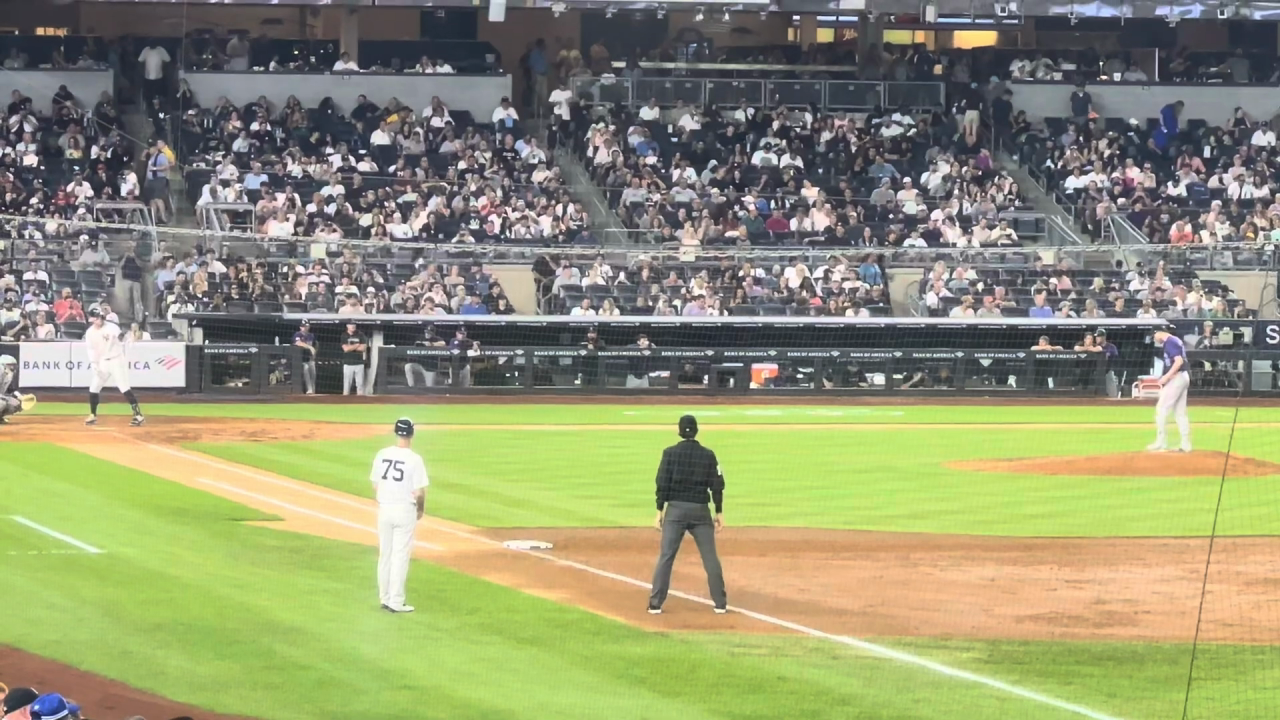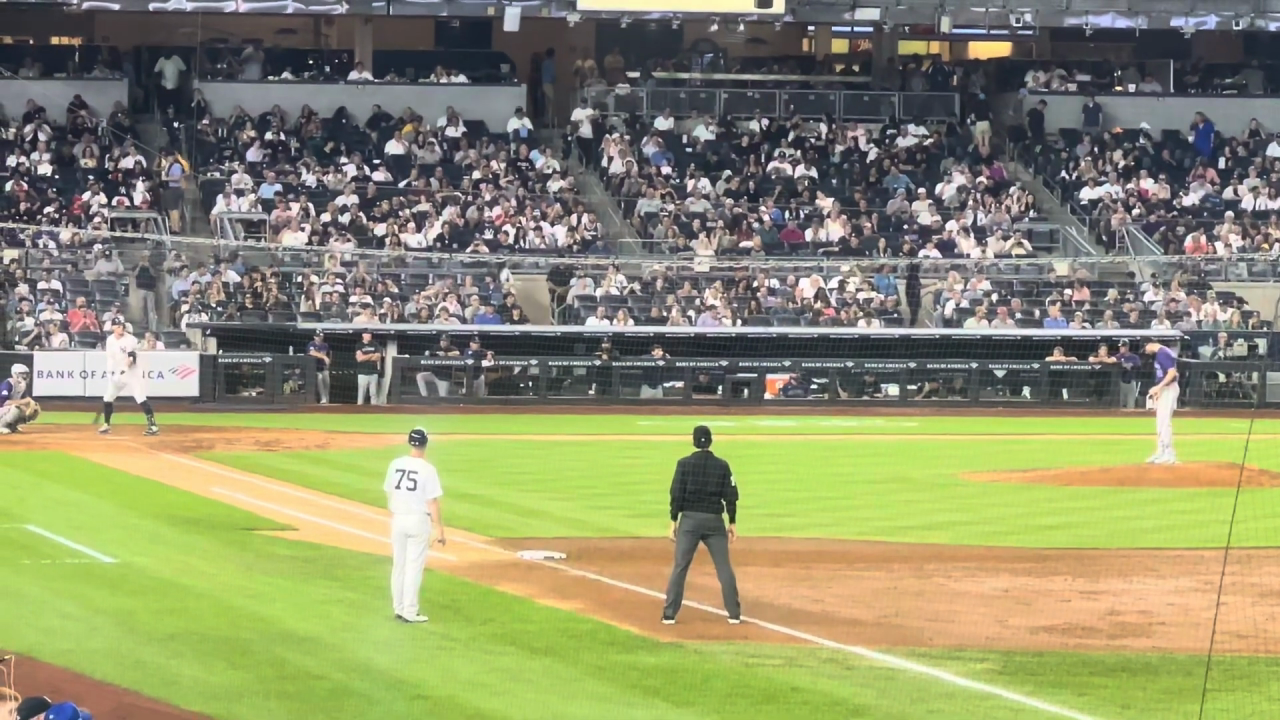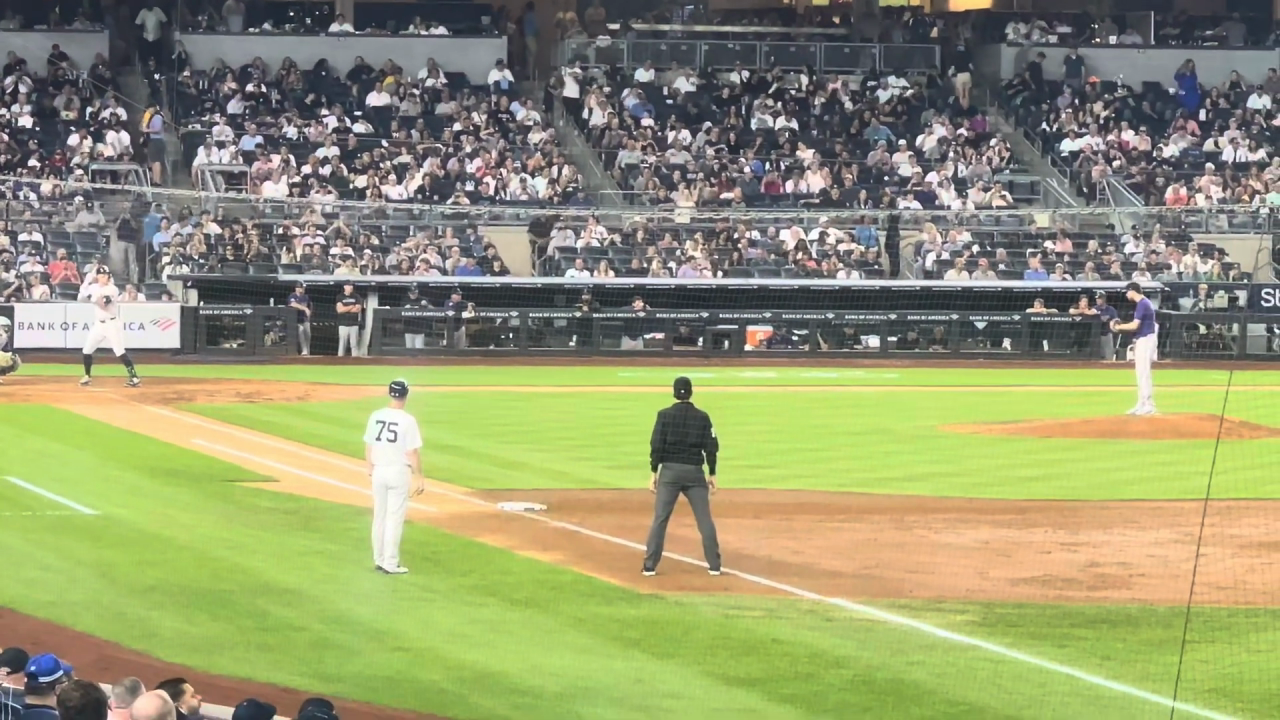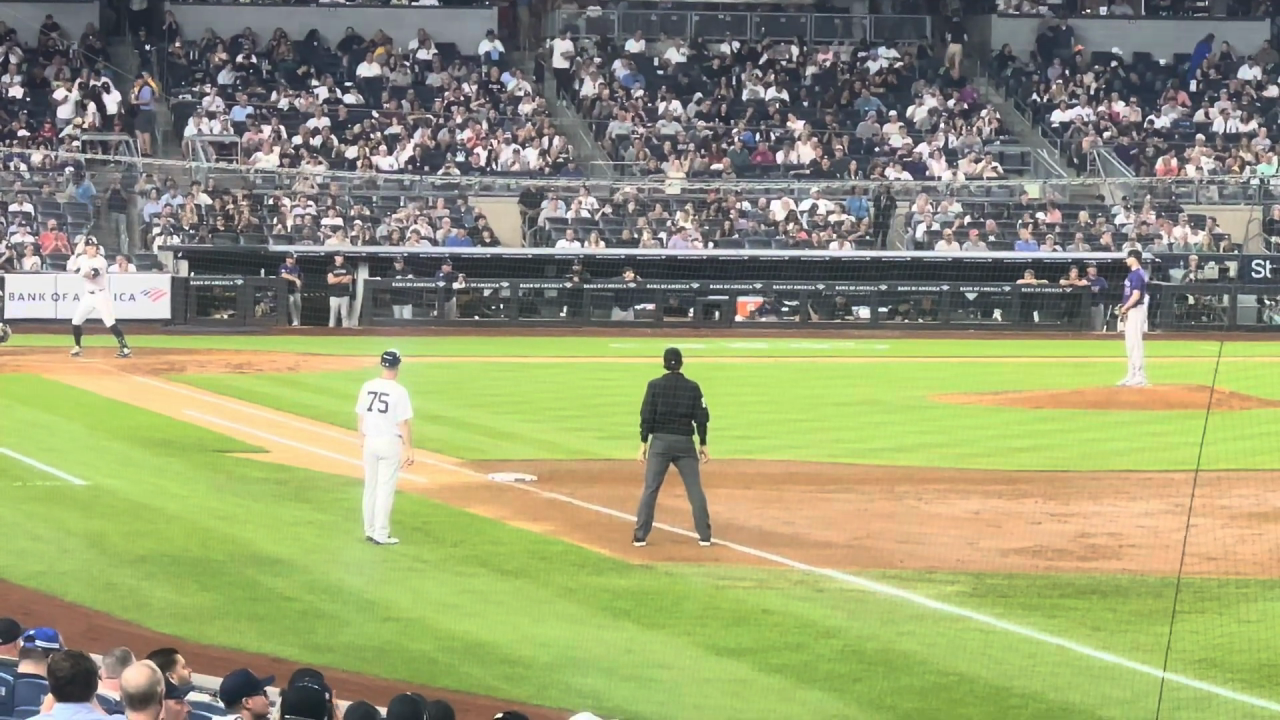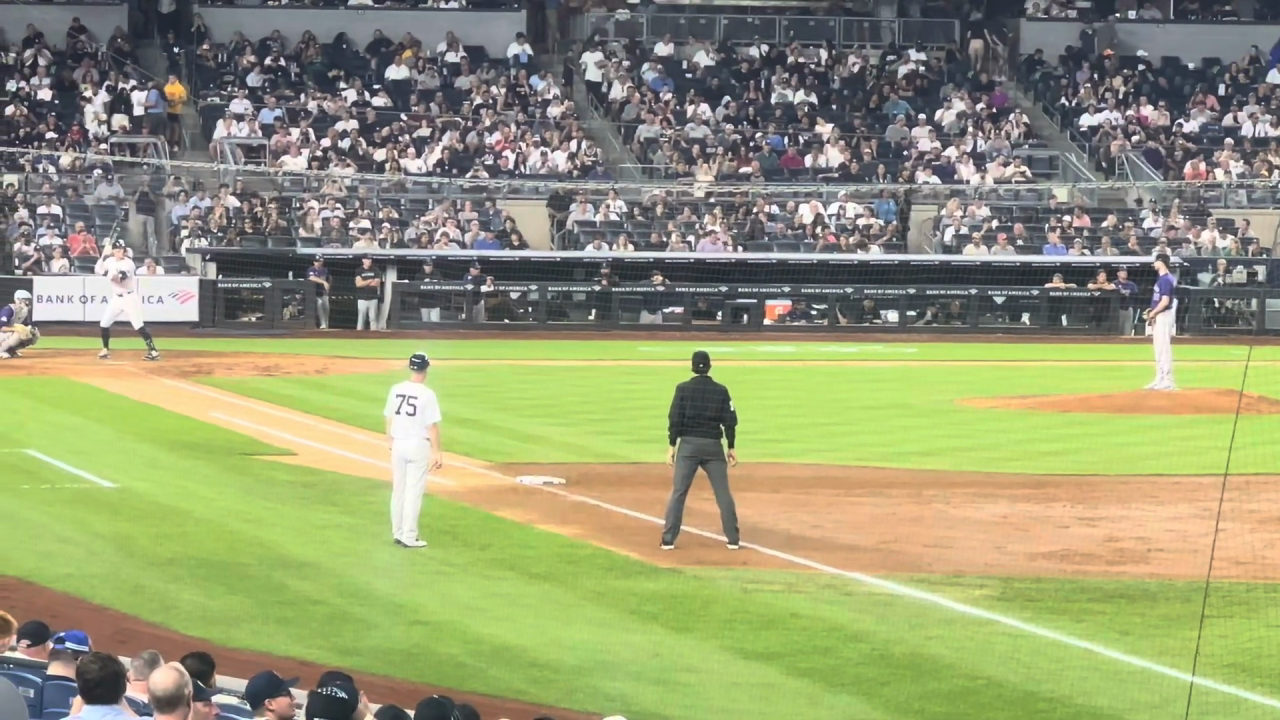
dt=1s
person 1, frame 1
left shoulder: (670, 453)
right shoulder: (708, 455)
left elbow: (662, 484)
right elbow: (717, 486)
left wrist: (660, 511)
right wrist: (718, 512)
left hip: (675, 509)
right hip: (700, 510)
left knee: (666, 557)
right knee: (710, 557)
left ankle: (655, 604)
right ankle: (720, 603)
person 1, frame 2
left shoulder: (684, 464)
right shoulder: (722, 465)
left elbow: (676, 495)
right elbow: (731, 496)
left wrist: (673, 521)
right wrist: (732, 523)
left hip: (689, 519)
right hip: (714, 520)
left knee: (679, 567)
right knee: (724, 568)
left ankle: (669, 614)
right ankle: (734, 614)
person 1, frame 3
left shoulder: (665, 415)
right shoulder: (702, 417)
left elbow: (657, 446)
right elbow: (711, 448)
left wrist: (654, 472)
right wrist: (712, 474)
left hip: (670, 470)
right hip: (694, 472)
left knee: (660, 518)
right knee: (705, 519)
left ankle: (649, 566)
right ankle: (714, 565)
person 1, frame 4
left shoulder: (655, 385)
right shoulder: (692, 387)
left elbow: (646, 416)
right elbow: (701, 418)
left wrist: (644, 443)
right wrist: (703, 444)
left hip: (660, 441)
right hip: (685, 442)
left knee: (650, 489)
right knee: (695, 490)
left ankle: (640, 536)
right ankle: (705, 536)
person 1, frame 5
left shoulder: (683, 389)
right shoulder: (721, 390)
left elbow: (675, 420)
right elbow: (730, 421)
left wrist: (672, 446)
right wrist: (731, 447)
left hip: (688, 444)
right hip: (713, 445)
left knee: (678, 492)
right knee: (723, 493)
left ankle: (668, 540)
right ankle: (733, 539)
person 2, frame 1
left shoulder: (382, 455)
right shoulder: (414, 459)
left elbow: (375, 486)
right elbow: (419, 492)
right wrist: (421, 509)
left hip: (384, 509)
right hip: (405, 511)
left knee: (385, 555)
right knee: (400, 557)
left ankle: (385, 599)
right ankle: (396, 602)
person 2, frame 2
left shoulder: (395, 465)
right shoulder: (427, 469)
left elbow: (389, 496)
right elbow: (432, 502)
right wrist: (440, 529)
left hip: (398, 519)
right hip: (418, 521)
left knee: (399, 566)
right knee: (414, 567)
left ankle: (398, 609)
right ankle: (410, 612)
person 2, frame 3
left shoulder: (375, 416)
right shoulder: (407, 420)
left elbow: (368, 447)
right elbow: (412, 453)
left wrist: (371, 471)
right wrist: (419, 478)
left hip: (379, 471)
right hip: (399, 472)
left knee: (379, 517)
right knee: (394, 518)
left ankle: (379, 560)
right ankle: (390, 564)
person 2, frame 4
left shoulder: (367, 387)
right shoulder: (399, 391)
left elbow: (360, 417)
right elbow: (403, 423)
left wrist: (363, 440)
right wrist: (409, 448)
left hip: (370, 442)
right hip: (390, 443)
left knee: (370, 487)
right knee: (385, 489)
left ankle: (370, 531)
right ankle: (381, 534)
person 2, frame 5
left shoulder: (395, 390)
right shoulder: (427, 394)
left elbow: (388, 420)
right elbow: (432, 426)
left wrist: (391, 443)
right wrist: (437, 452)
left hip: (398, 445)
right hip: (418, 446)
left knee: (398, 490)
right knee: (413, 492)
left ankle: (398, 533)
right ankle: (409, 537)
